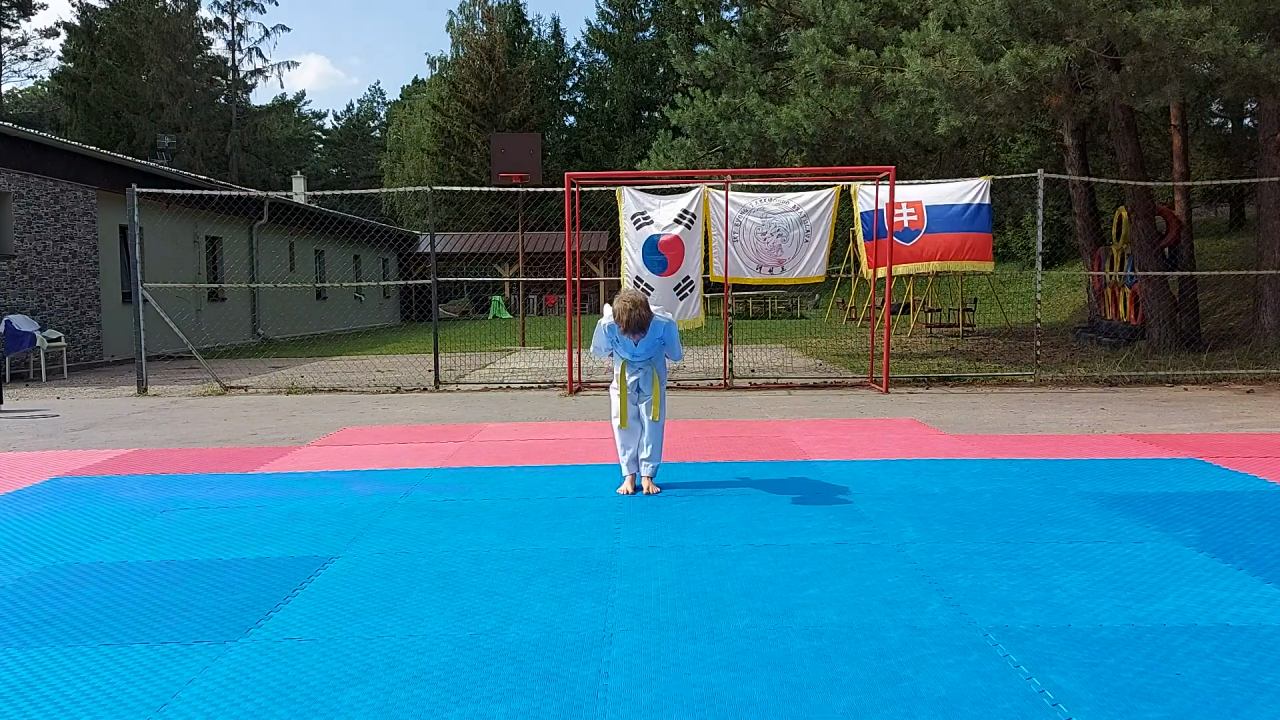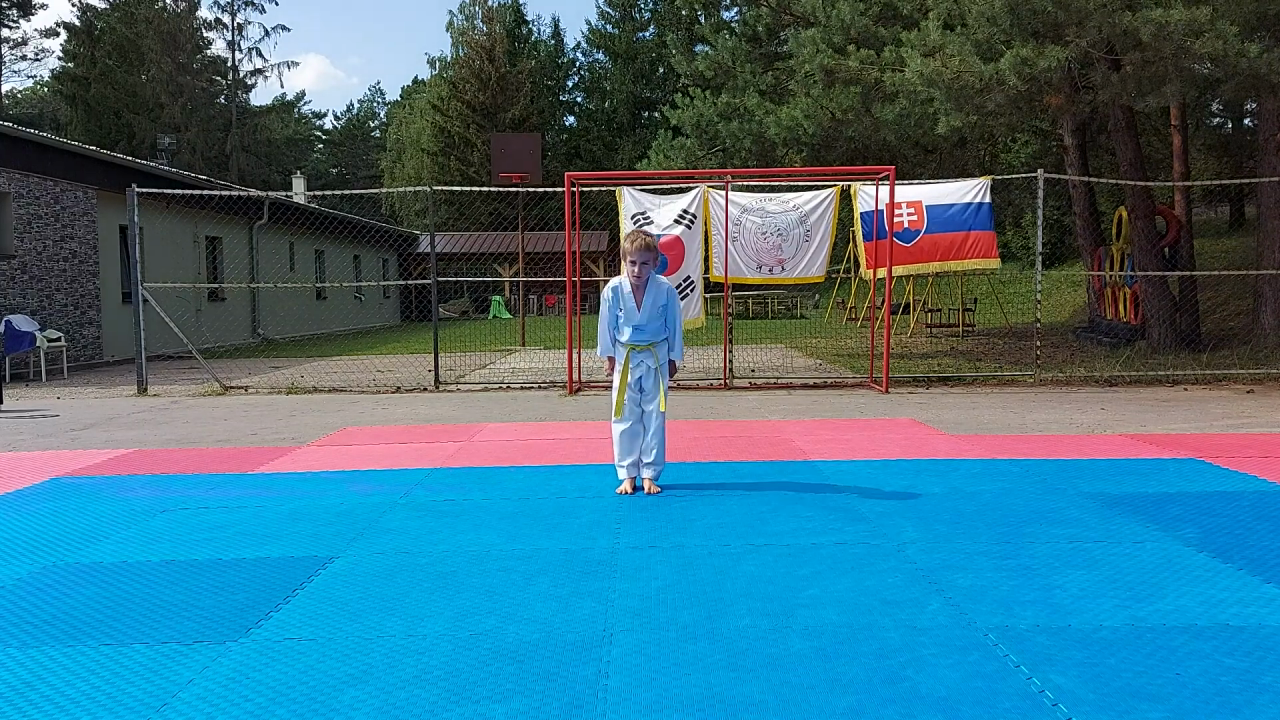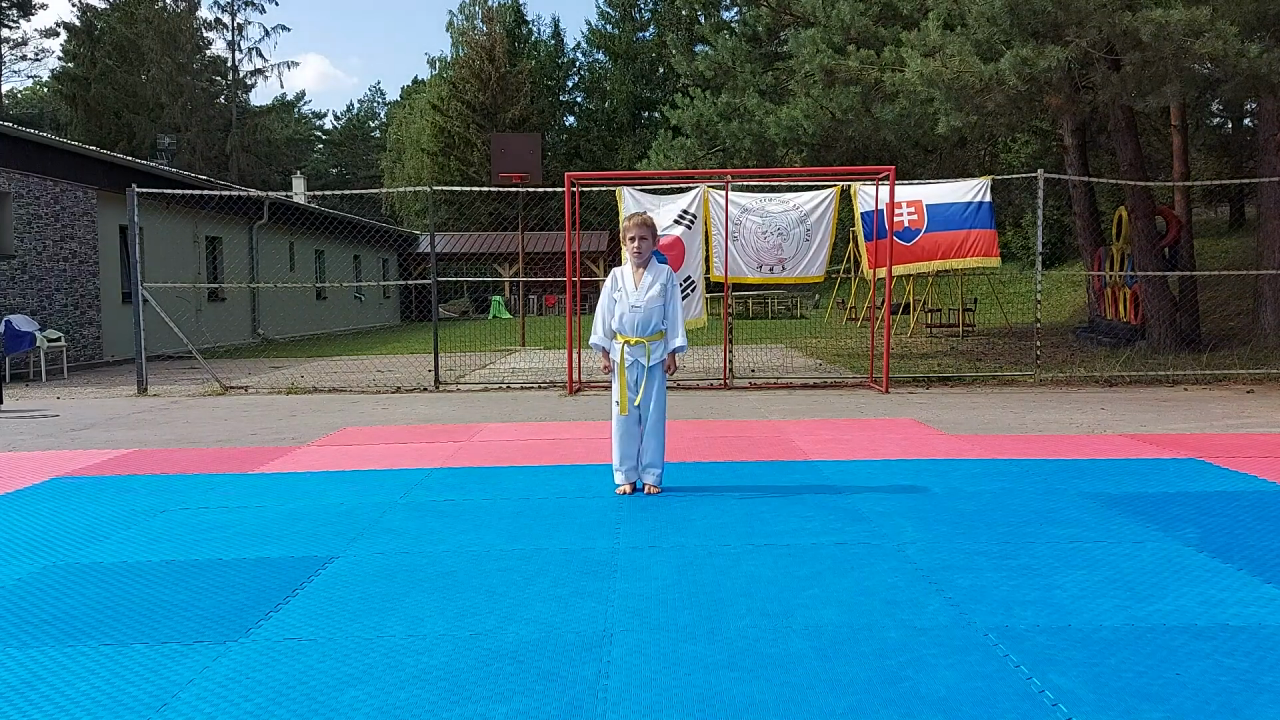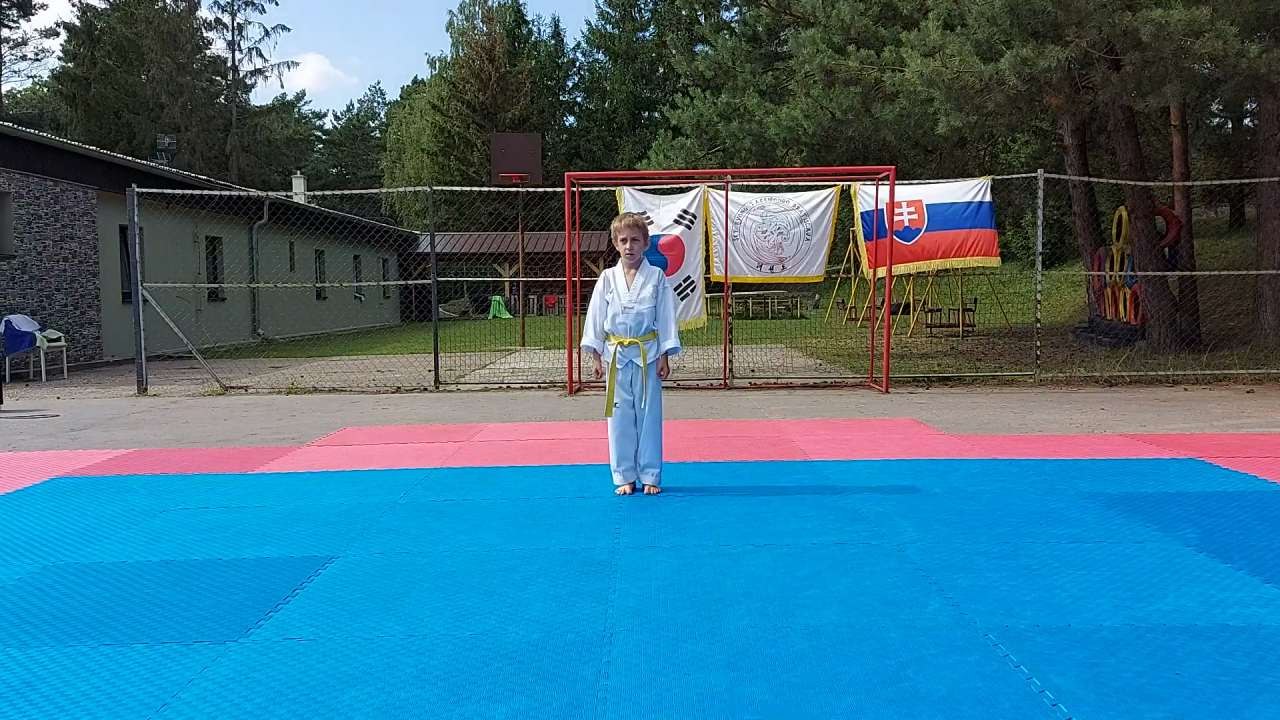
dt=0.5s
person 1, frame 1
left shoulder: (664, 322)
right shoulder: (608, 323)
left elbow: (673, 350)
right elbow: (601, 347)
left wrist: (669, 358)
right wrist: (613, 358)
left hip: (653, 368)
right hip: (624, 368)
left knee: (653, 418)
right knee: (623, 418)
left ankle: (648, 473)
right ankle: (630, 473)
person 1, frame 2
left shoulder: (666, 289)
right shoulder: (613, 289)
left elbow: (674, 326)
right elbow: (607, 326)
left wrist: (673, 360)
right wrist: (609, 357)
left hip: (656, 359)
right hip: (625, 359)
left knee: (654, 417)
right knee: (625, 417)
left ankle: (650, 474)
right ankle: (628, 474)
person 1, frame 3
left shoulder: (665, 275)
right shoulder: (616, 276)
left elbow: (673, 315)
right elbow: (604, 315)
left wrist: (672, 353)
right wrist: (604, 353)
left hip: (654, 354)
right hip: (622, 354)
left knee: (653, 416)
right knee: (624, 416)
left ankle: (650, 477)
right ankle: (627, 477)
person 1, frame 4
left shoulder: (657, 277)
right shoulder: (607, 278)
left elbow: (666, 317)
right elbow: (596, 317)
left wrist: (664, 356)
right wrist: (596, 355)
left hip: (647, 354)
right hip: (616, 355)
left knee: (649, 415)
right knee: (620, 417)
left ankle: (650, 476)
right ankle: (625, 477)
